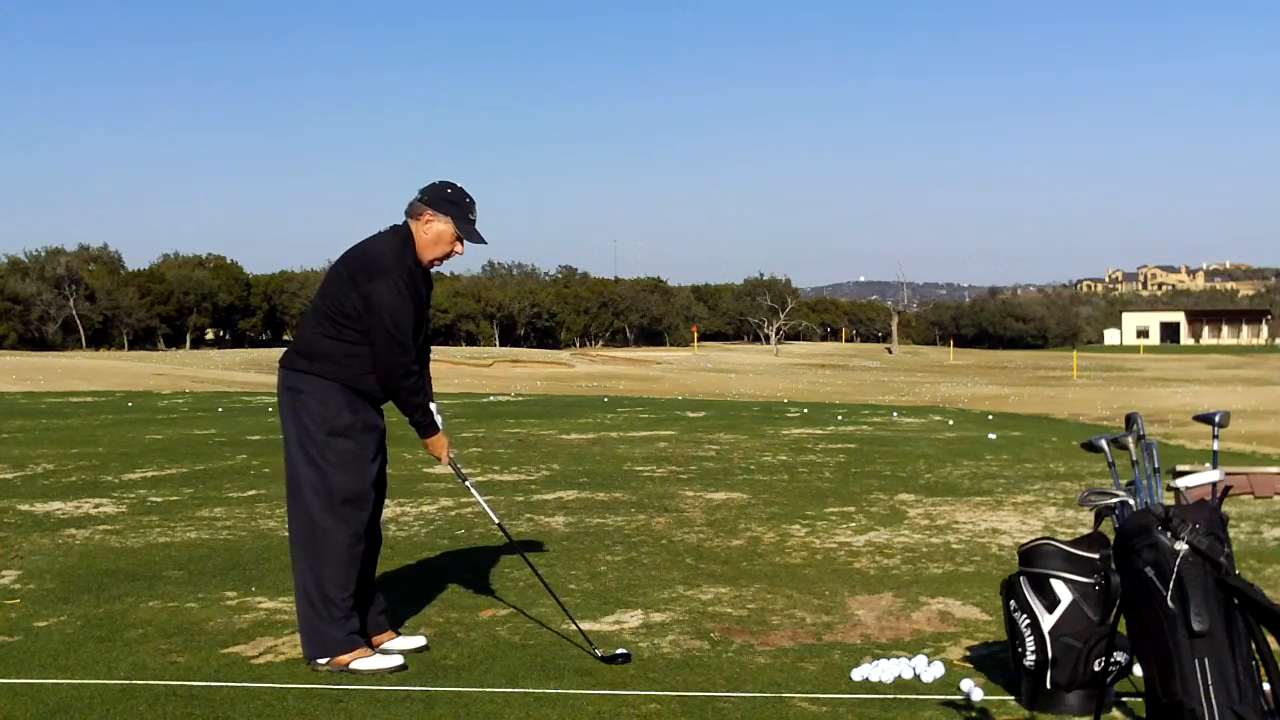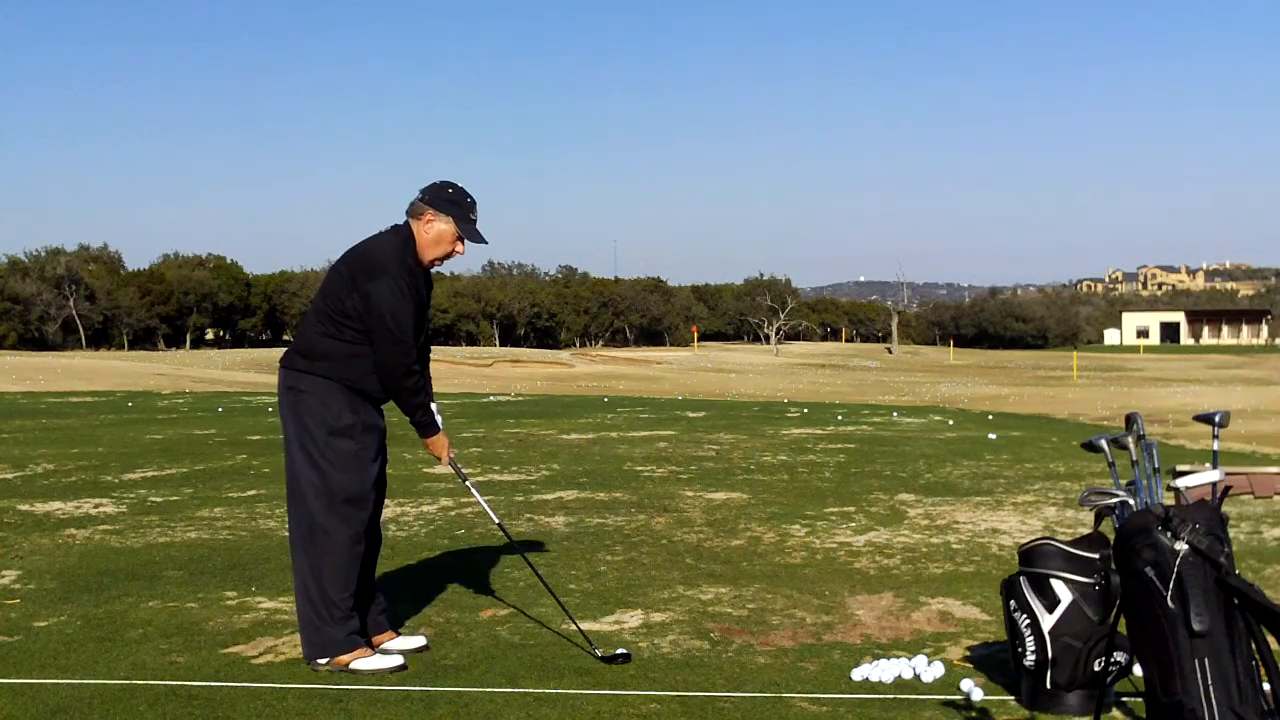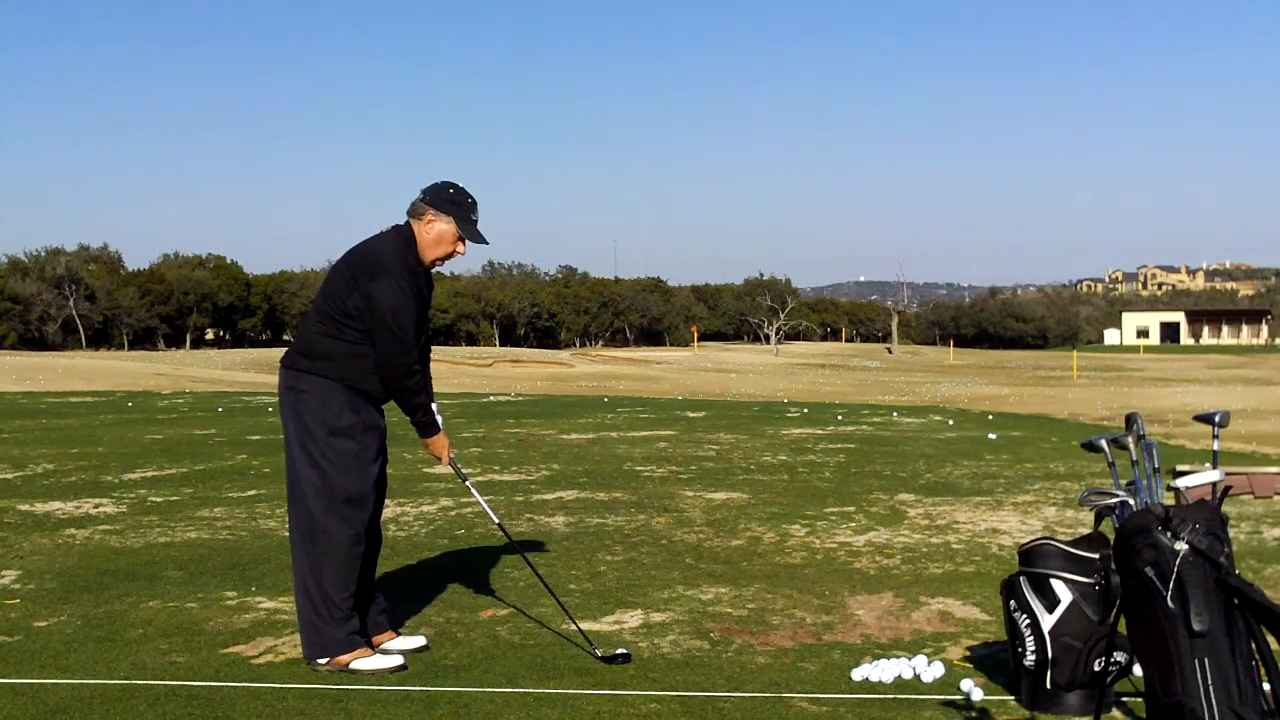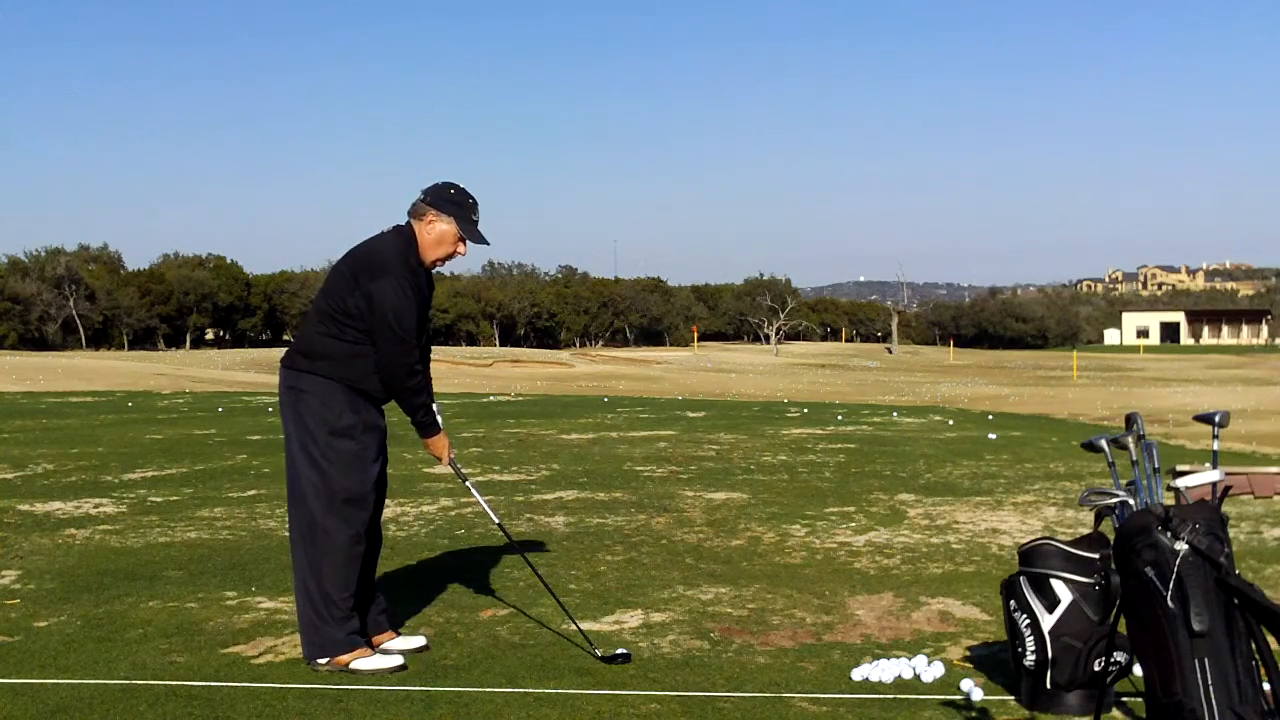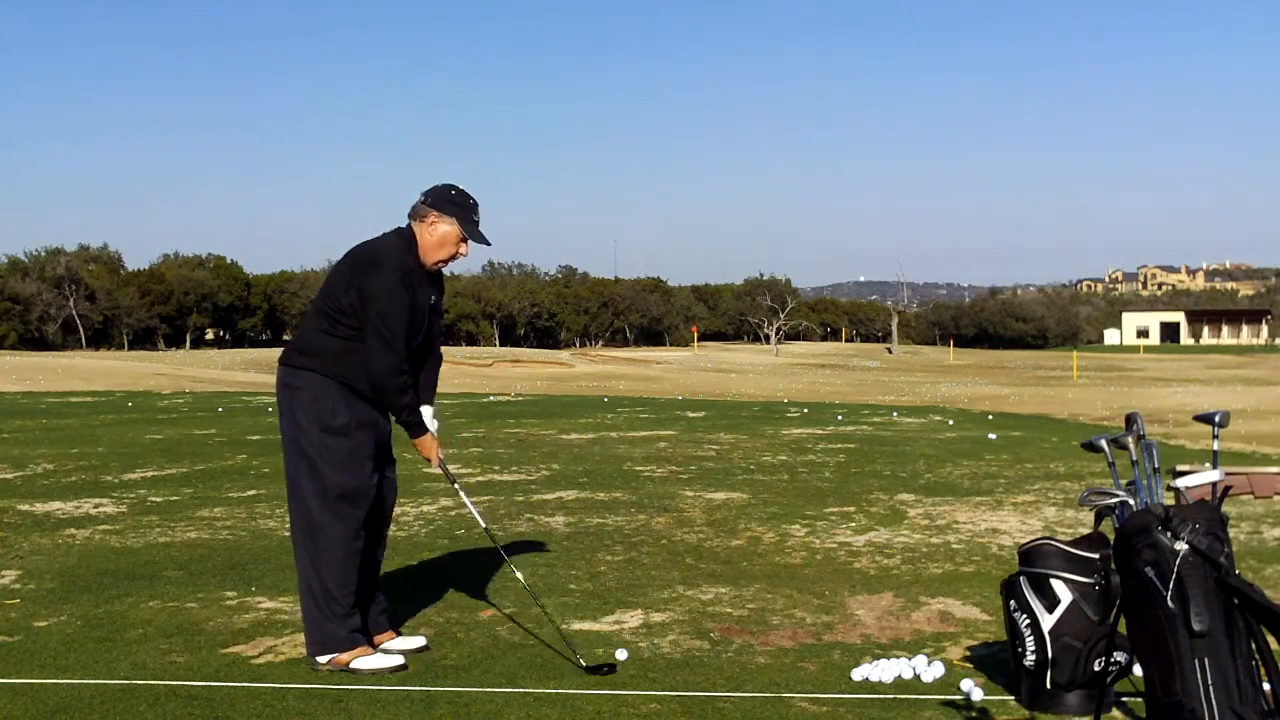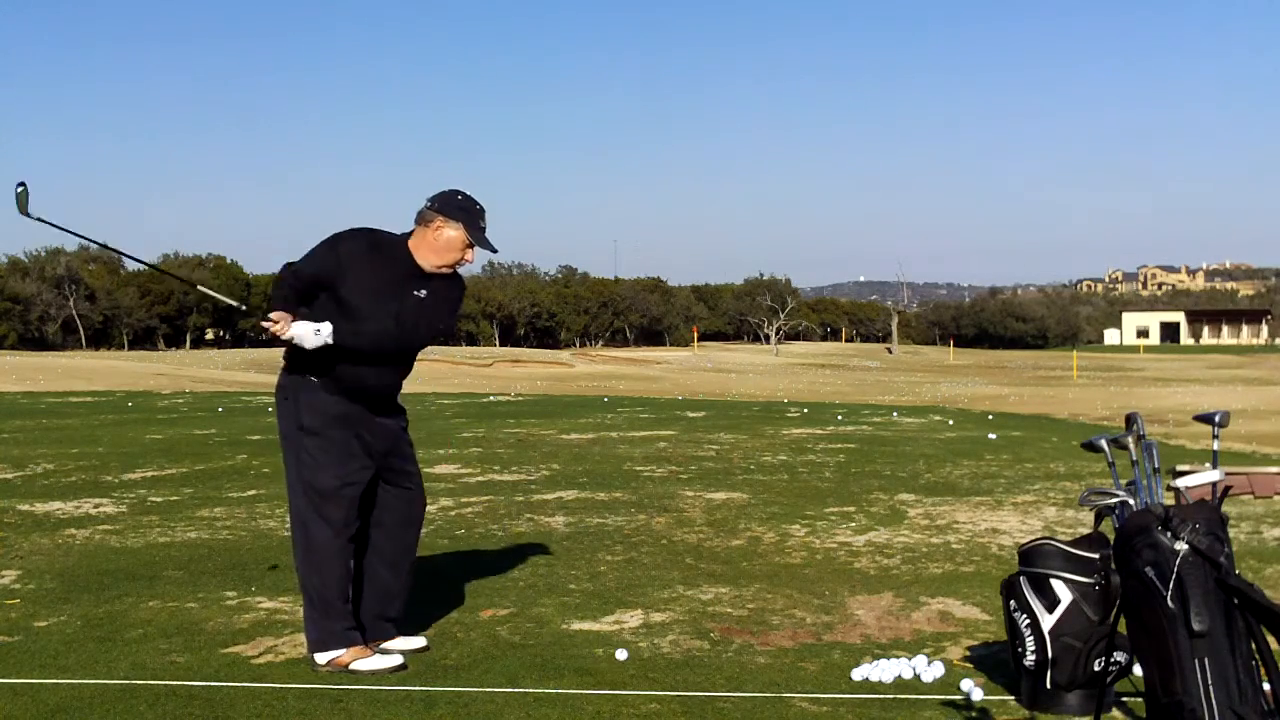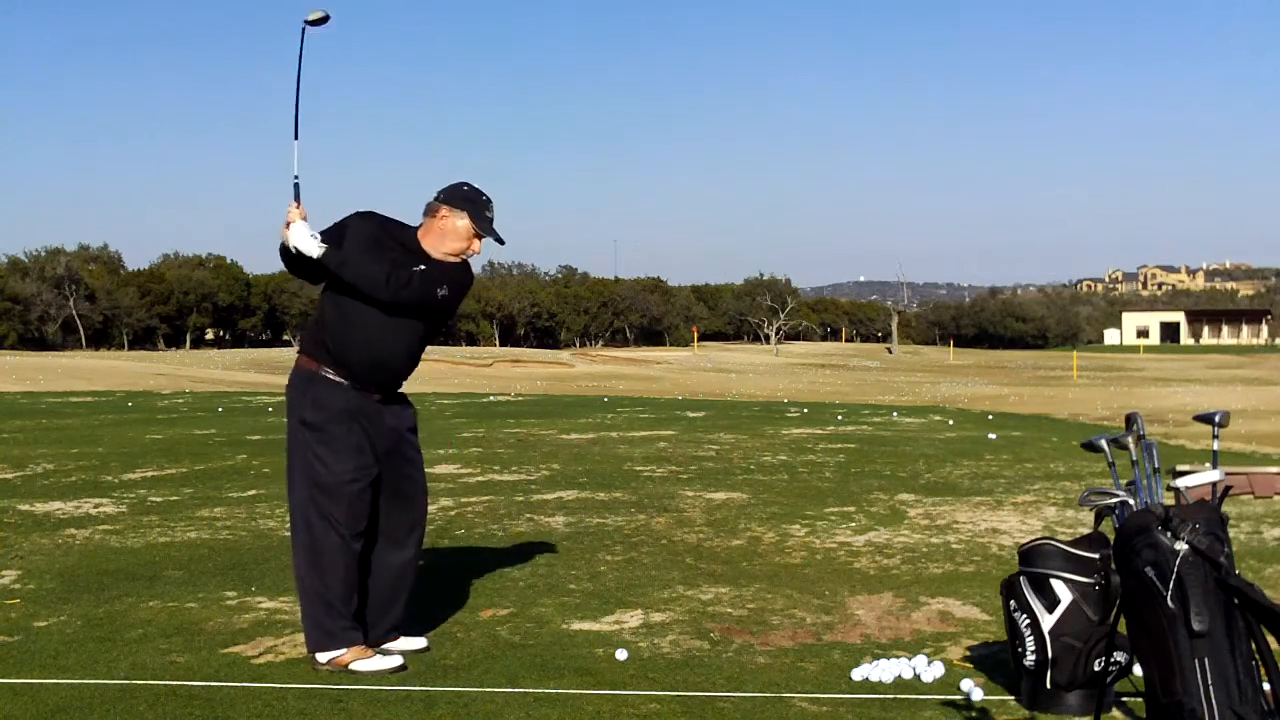
dt=0.3s
person 1, frame 1
left shoulder: (412, 269)
right shoulder: (383, 264)
left elbow: (413, 353)
right elbow: (394, 359)
left wrist: (430, 414)
right wrist: (427, 429)
left hip: (353, 397)
right hip: (321, 393)
left knee: (361, 511)
right knee: (334, 512)
left ankle: (369, 626)
right ankle: (333, 644)
person 1, frame 2
left shoulder: (412, 269)
right shoulder: (384, 264)
left elbow: (413, 352)
right elbow: (395, 359)
left wrist: (430, 412)
right wrist: (427, 428)
left hip: (353, 397)
right hip: (322, 393)
left knee: (361, 511)
right knee: (334, 512)
left ankle: (370, 626)
right ankle: (333, 643)
person 1, frame 3
left shoulder: (411, 268)
right shoulder: (386, 264)
left elbow: (413, 352)
right elbow: (396, 359)
left wrist: (431, 412)
right wrist: (428, 428)
left hip: (353, 397)
right hip: (323, 394)
left knee: (361, 512)
right knee: (334, 513)
left ankle: (370, 626)
right ankle: (333, 643)
person 1, frame 4
left shoulder: (412, 268)
right shoulder: (387, 266)
left elbow: (414, 352)
right elbow: (397, 360)
left wrist: (430, 413)
right wrist: (428, 428)
left hip: (353, 398)
right hip: (323, 394)
left knee: (361, 511)
right knee: (335, 513)
left ankle: (370, 626)
right ankle: (333, 644)
person 1, frame 5
left shoulder: (429, 279)
right shoulder: (385, 262)
left elbow: (426, 351)
right elbow: (383, 357)
left wrist: (425, 410)
right wrist: (418, 431)
left hip: (364, 401)
right hip: (319, 391)
left knee: (370, 509)
right knee: (336, 510)
left ankle: (371, 626)
right ankle: (336, 642)
person 1, frame 6
left shoulder: (448, 288)
right shoulder: (357, 247)
left elbow: (402, 336)
right elbow: (295, 278)
left wrist: (322, 333)
right wrist: (285, 315)
left hip: (377, 406)
right hip: (313, 394)
left knee: (399, 509)
right knee: (330, 512)
left ankle: (376, 627)
right ankle: (335, 641)
person 1, frame 7
left shoulder: (455, 276)
right shoulder: (367, 229)
left elbow: (391, 287)
right elbow: (302, 264)
left wrist: (317, 248)
right wrist: (297, 240)
left hip: (384, 400)
right hip: (326, 391)
left knee: (404, 513)
right knee: (335, 510)
left ankle: (377, 628)
right ankle: (336, 641)
